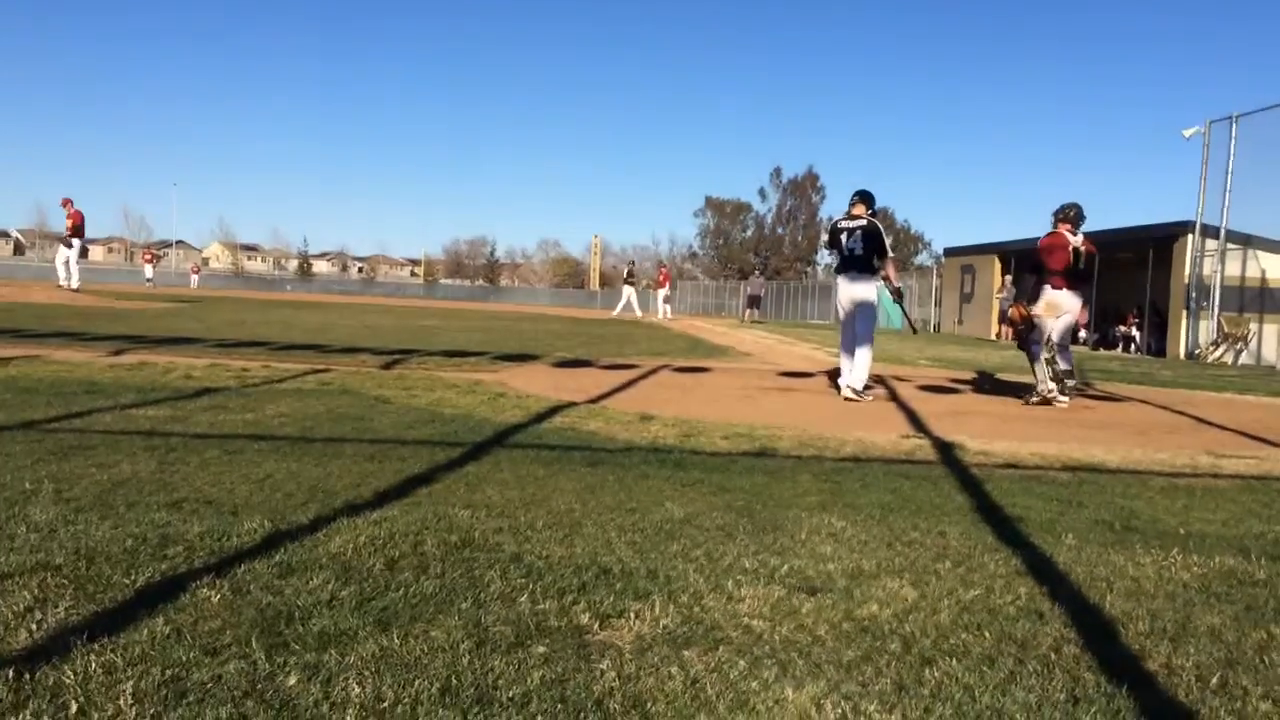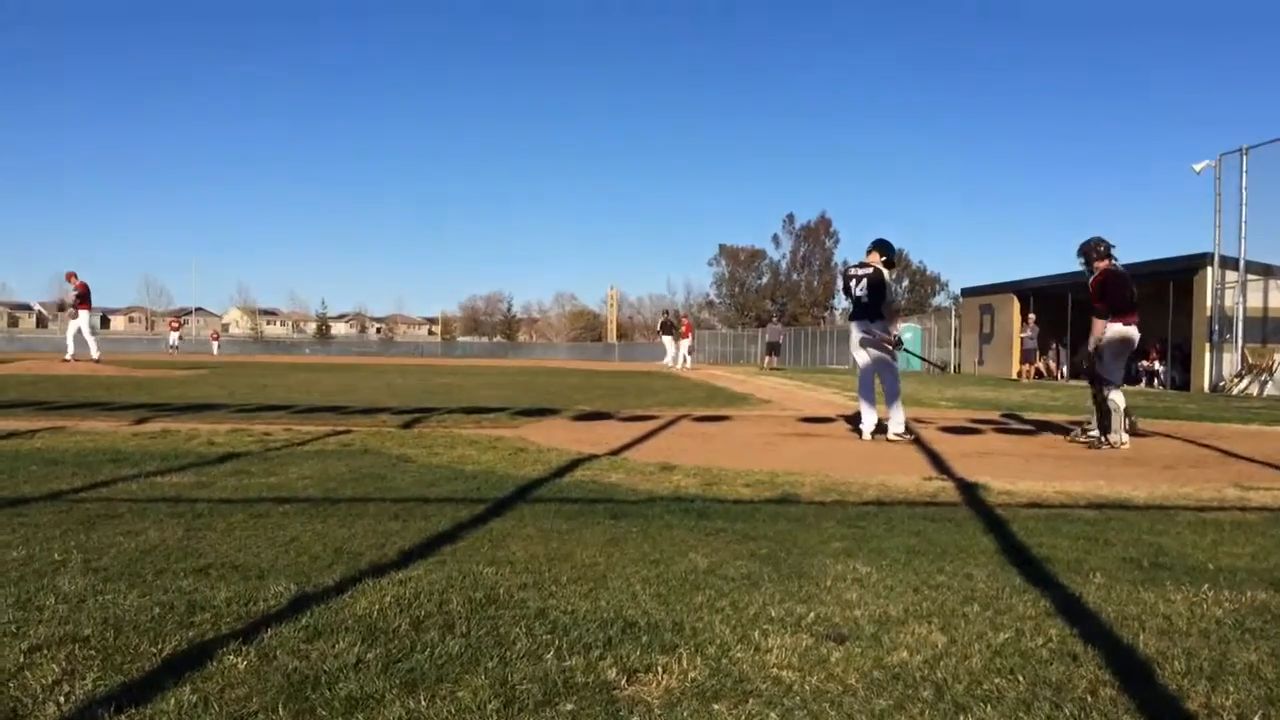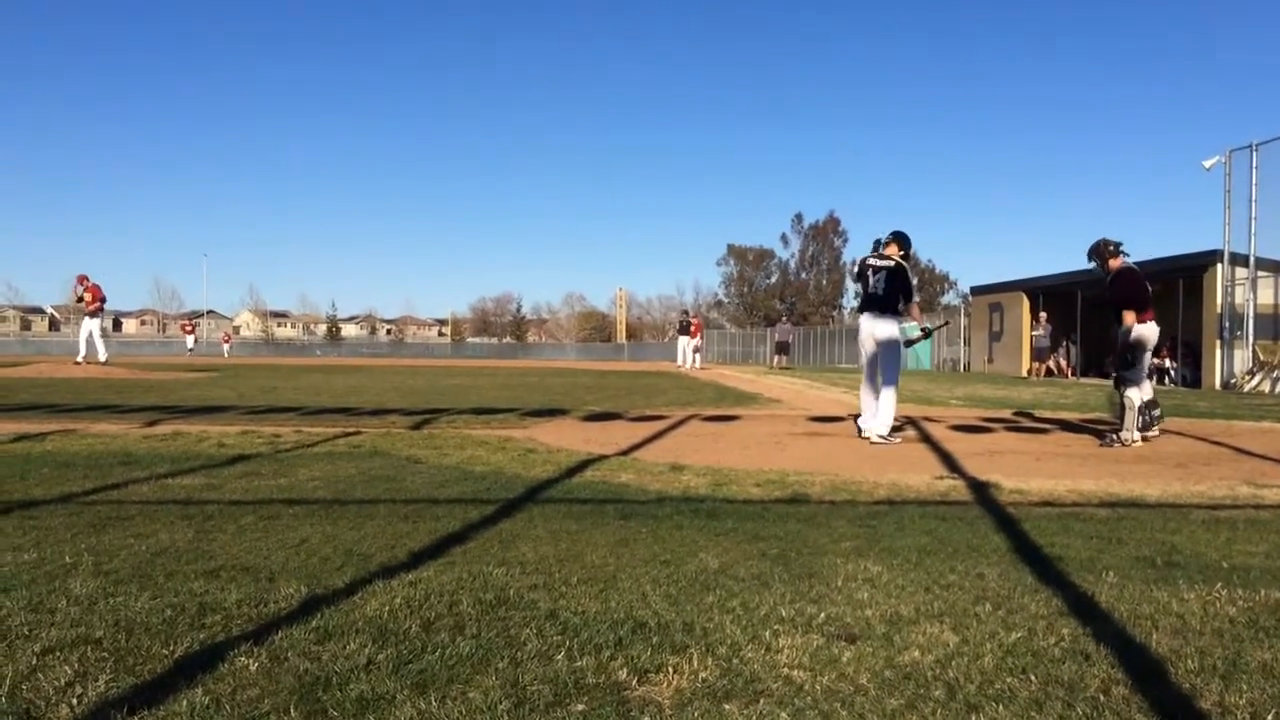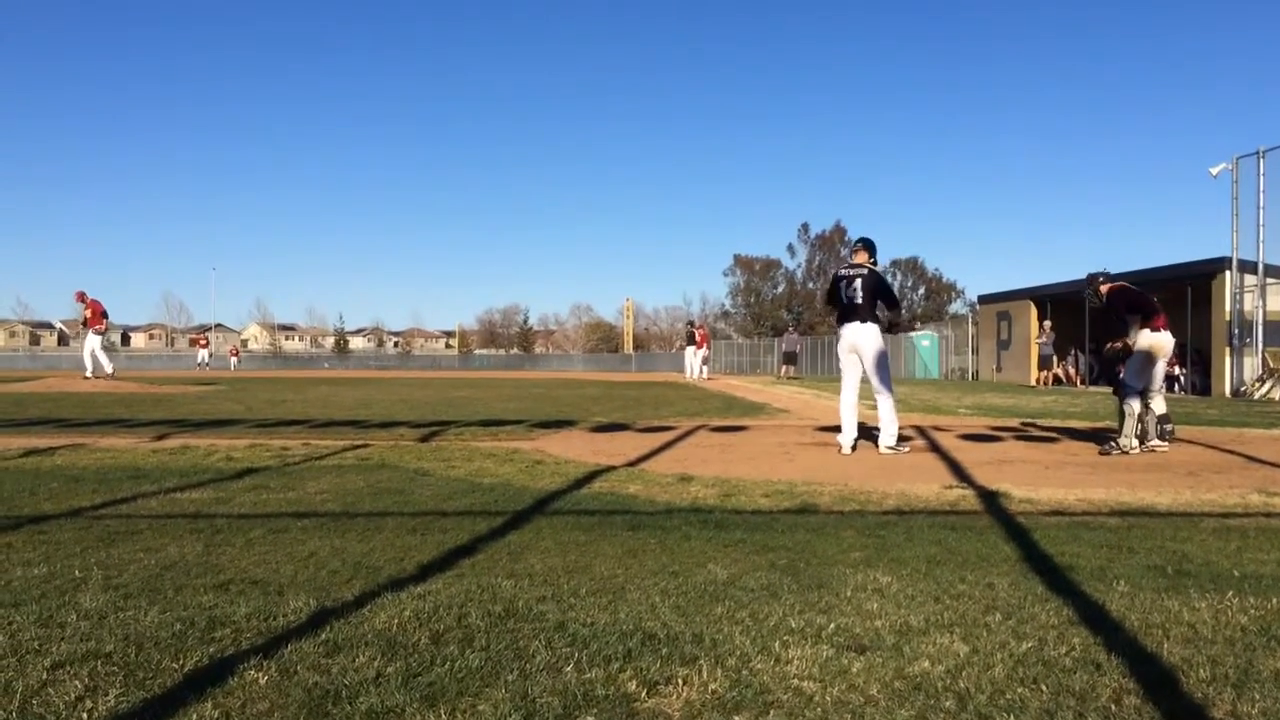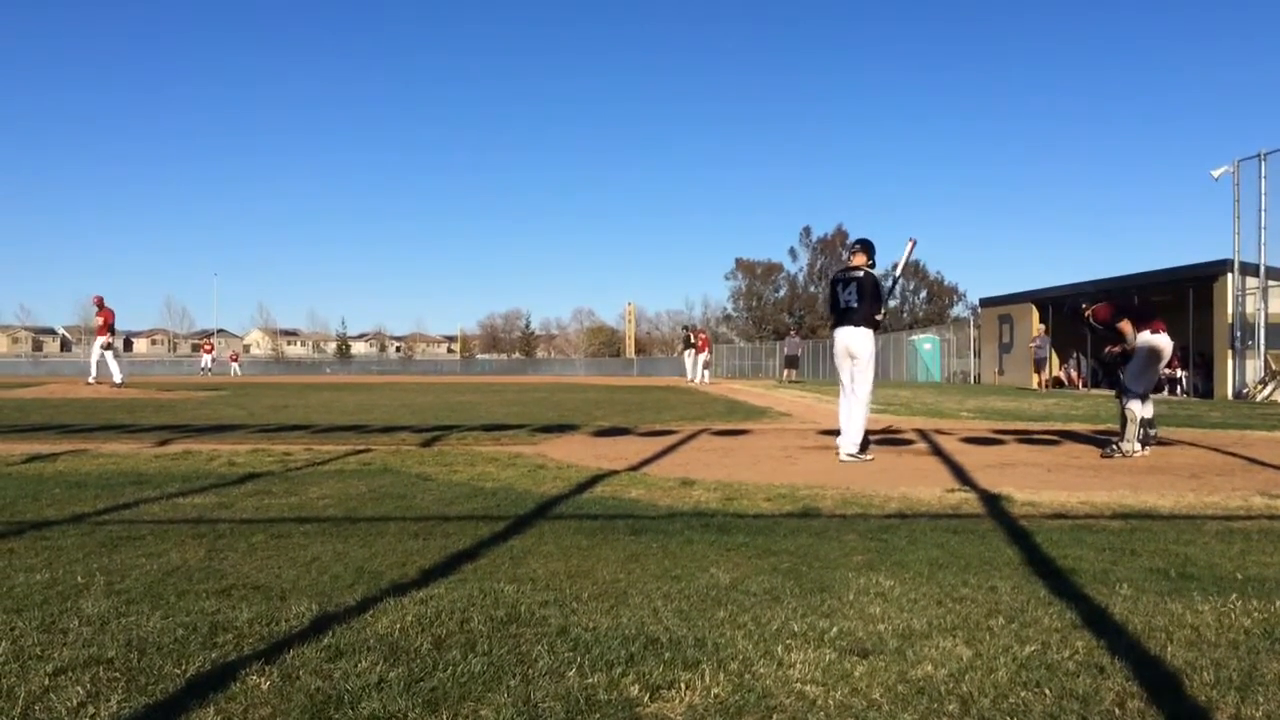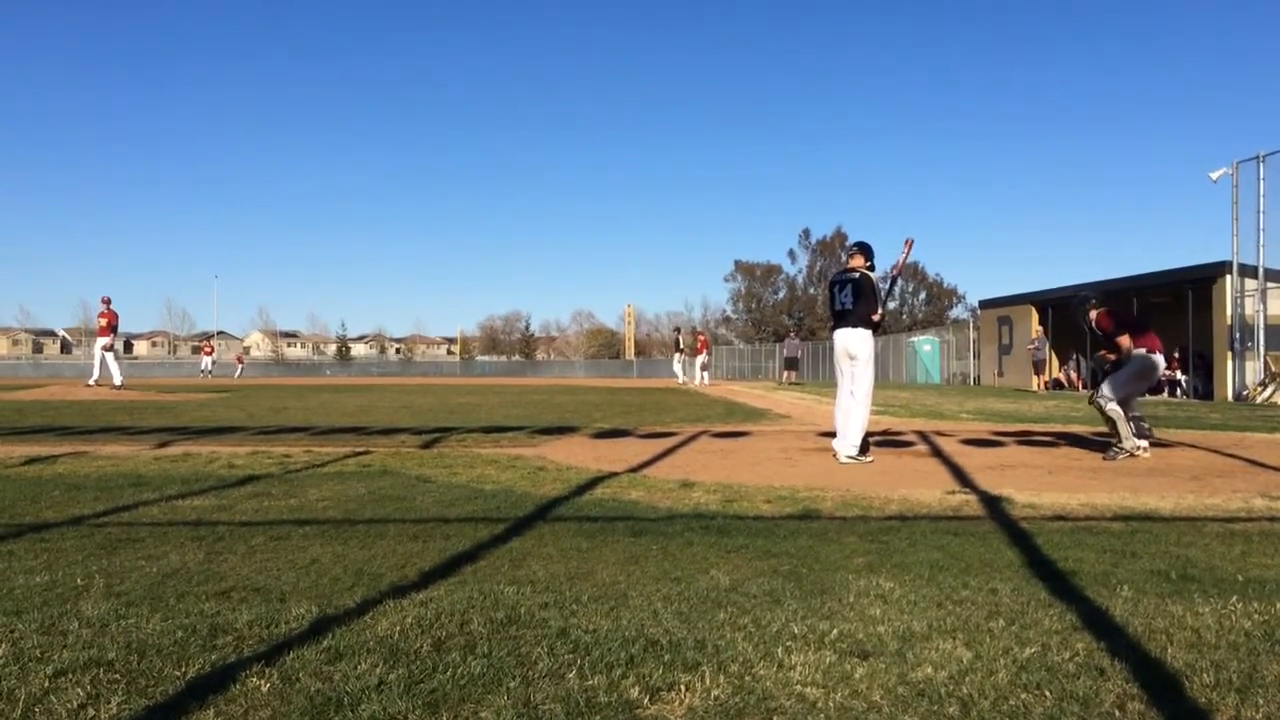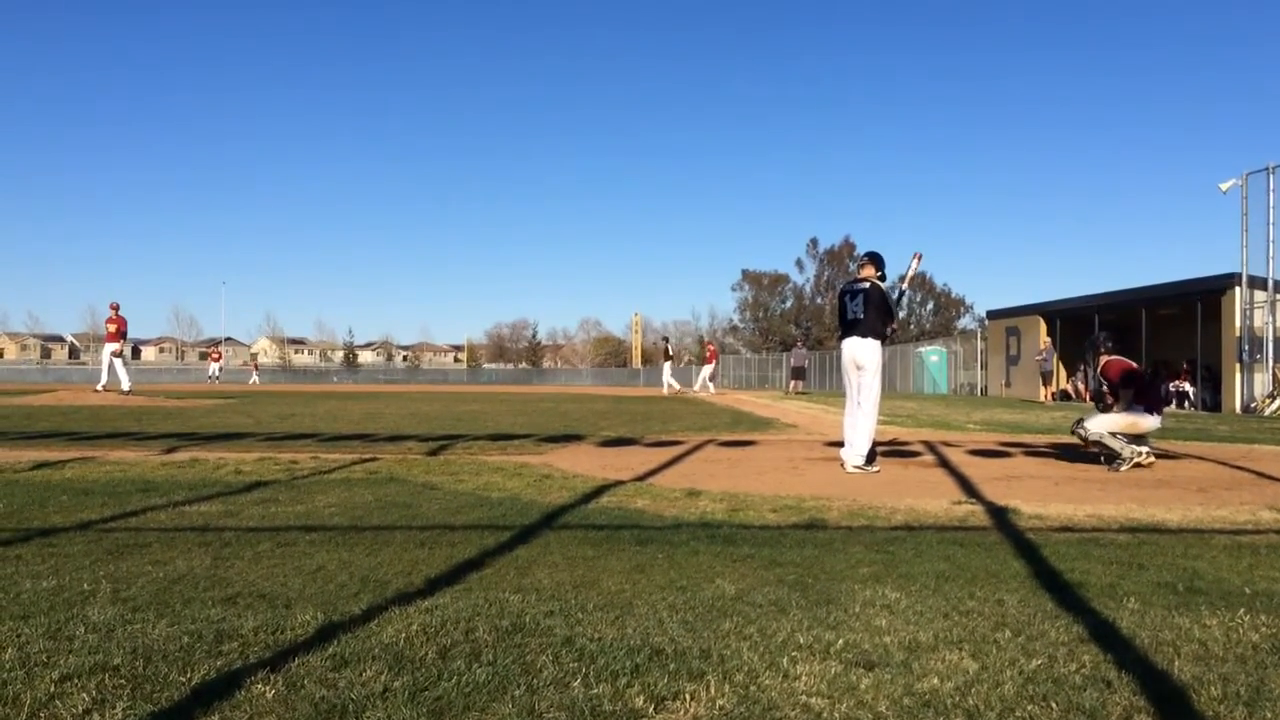
dt=0.7s
person 1, frame 1
left shoulder: (836, 225)
right shoulder: (872, 225)
left elbow: (829, 246)
right elbow: (885, 258)
right wrist: (895, 284)
left hip: (843, 282)
right hip: (865, 284)
left knee: (847, 334)
right knee: (865, 337)
left ankle: (846, 383)
right ankle: (854, 386)
person 1, frame 2
left shoulder: (849, 272)
right shoulder: (880, 272)
right elbow: (886, 305)
right wrist: (894, 332)
left hip: (856, 329)
right hip: (876, 330)
left knee: (866, 379)
right knee: (890, 380)
left ankle: (867, 428)
right ankle: (896, 428)
person 1, frame 3
left shoulder: (866, 261)
right shoulder: (900, 267)
right elbow: (910, 302)
left wrist: (875, 251)
right wrist: (922, 325)
left hip: (865, 321)
right hip: (887, 324)
left knee: (868, 377)
right knee: (889, 380)
left ankle: (865, 426)
right ankle: (880, 431)
person 1, frame 4
left shoulder: (839, 274)
right shoulder: (873, 275)
left elbow: (829, 303)
right elbow: (893, 305)
right wrist: (895, 322)
left hip: (846, 332)
right hip: (868, 331)
left knee: (848, 388)
right knee: (882, 388)
left ankle: (847, 441)
right ankle: (888, 441)
person 1, frame 5
left shoulder: (836, 278)
right shoulder: (869, 278)
left elbow: (832, 311)
right elbow: (878, 315)
right wrist: (874, 321)
left hip: (840, 334)
right hip: (861, 334)
left knee: (847, 391)
right knee: (860, 392)
left ankle: (846, 442)
right ankle: (851, 447)
person 1, frame 6
left shoulder: (835, 279)
right shoulder: (866, 278)
left elbow: (834, 312)
right elbow: (875, 315)
right wrist: (876, 320)
left hip: (839, 335)
right hip: (860, 335)
left knee: (844, 391)
right knee: (861, 392)
left ankle: (842, 444)
right ankle: (851, 449)
person 1, frame 7
left shoulder: (845, 289)
right shoulder: (878, 289)
right elbow: (891, 325)
right wrist: (884, 331)
left hip: (847, 345)
right hip: (868, 346)
left knee: (852, 401)
right knee: (867, 403)
left ankle: (850, 453)
right ankle: (857, 459)
person 2, frame 1
left shoulder: (1051, 239)
right shoulder: (1088, 247)
left elbow: (1035, 269)
right elbow: (1086, 279)
right wrist: (1082, 308)
left hip: (1053, 295)
right hip: (1075, 299)
left knee: (1035, 340)
right knee: (1061, 345)
left ankle: (1045, 387)
right ankle: (1061, 393)
person 2, frame 2
left shoulder: (1102, 277)
right shoulder: (1121, 274)
left elbow: (1100, 314)
left wrist: (1091, 344)
left hip: (1114, 332)
right hip: (1129, 330)
left knee: (1109, 384)
right knee: (1100, 380)
left ankle: (1118, 436)
right ankle: (1095, 429)
person 2, frame 3
left shoulder: (1122, 275)
right shoulder: (1130, 272)
left elbow: (1129, 311)
left wrist: (1122, 343)
left hip: (1137, 329)
right hip: (1148, 327)
left knee: (1127, 381)
right knee: (1139, 377)
left ankle: (1129, 434)
right ankle: (1150, 423)
person 2, frame 4
left shoulder: (1115, 292)
right shoulder: (1125, 290)
left elbow: (1134, 320)
left wrist: (1126, 343)
right wrist: (1123, 343)
left hip: (1151, 338)
right hip: (1164, 338)
left knee: (1128, 387)
right knee: (1153, 390)
left ankle: (1127, 441)
right ankle: (1158, 438)
person 2, frame 5
left shoulder: (1098, 313)
right shoulder: (1106, 310)
left elbow: (1128, 329)
left wrist: (1125, 348)
right wrist: (1120, 348)
left hip: (1150, 340)
right hip: (1163, 341)
left knee: (1129, 391)
right knee: (1142, 392)
left ankle: (1128, 445)
right ankle: (1143, 442)
person 2, frame 6
left shoulder: (1101, 317)
right shoulder: (1107, 316)
left elbow: (1127, 346)
left wrist: (1117, 360)
right wrist: (1112, 358)
left hip: (1144, 356)
right hip: (1155, 358)
left knee: (1102, 396)
right knee: (1122, 400)
left ankle: (1127, 444)
right ankle: (1140, 444)
person 2, frame 7
left shoulder: (1111, 366)
left elbow: (1125, 402)
left hip: (1144, 415)
right hip: (1147, 414)
left knee: (1081, 428)
left ankle: (1130, 453)
right ankle: (1141, 449)
